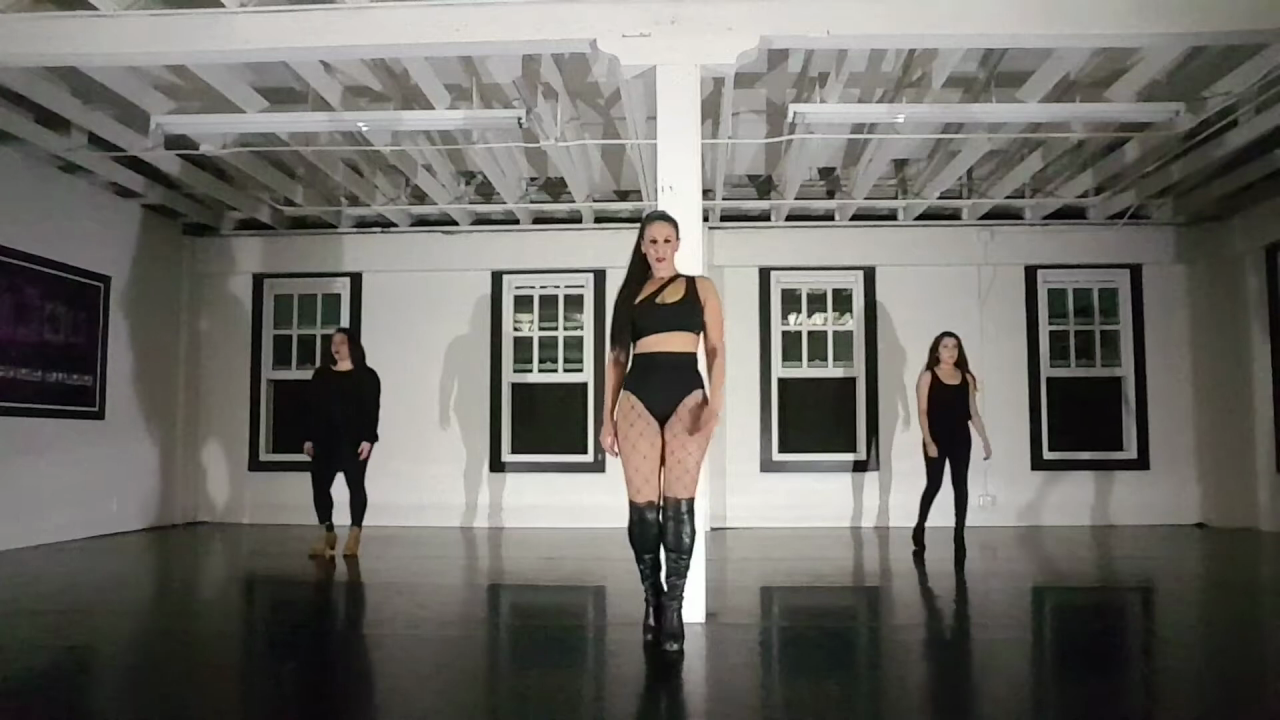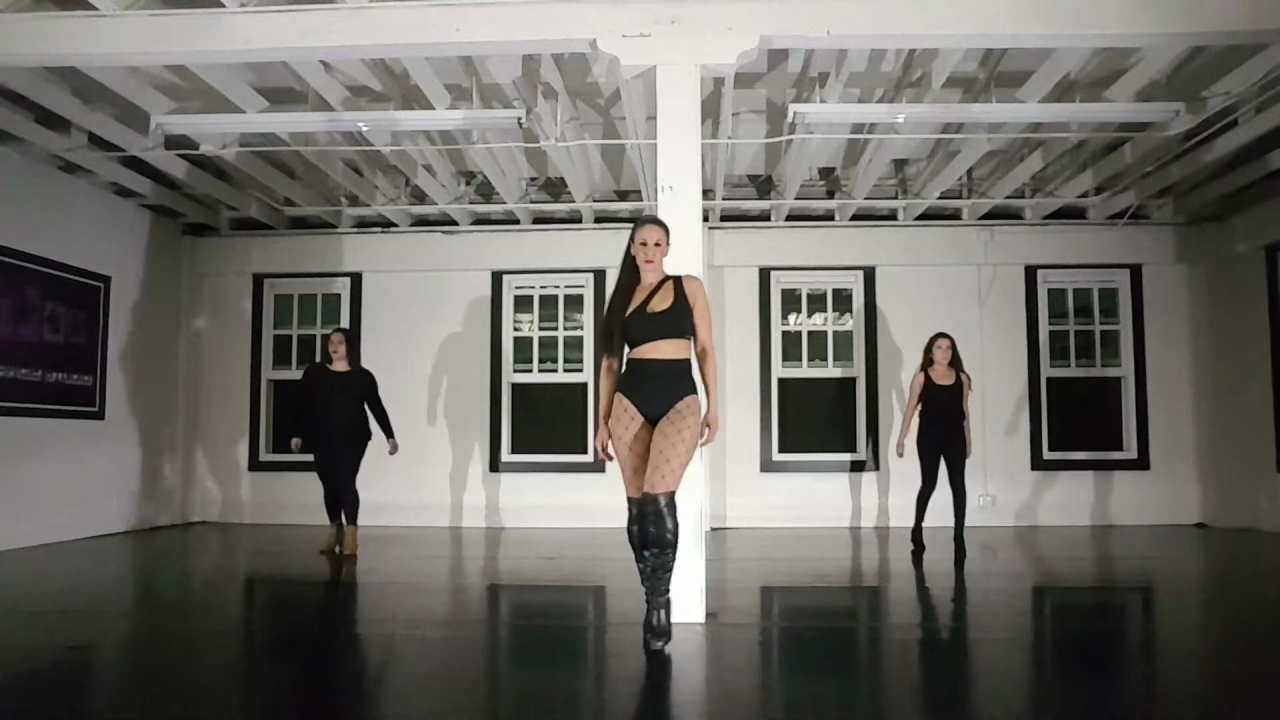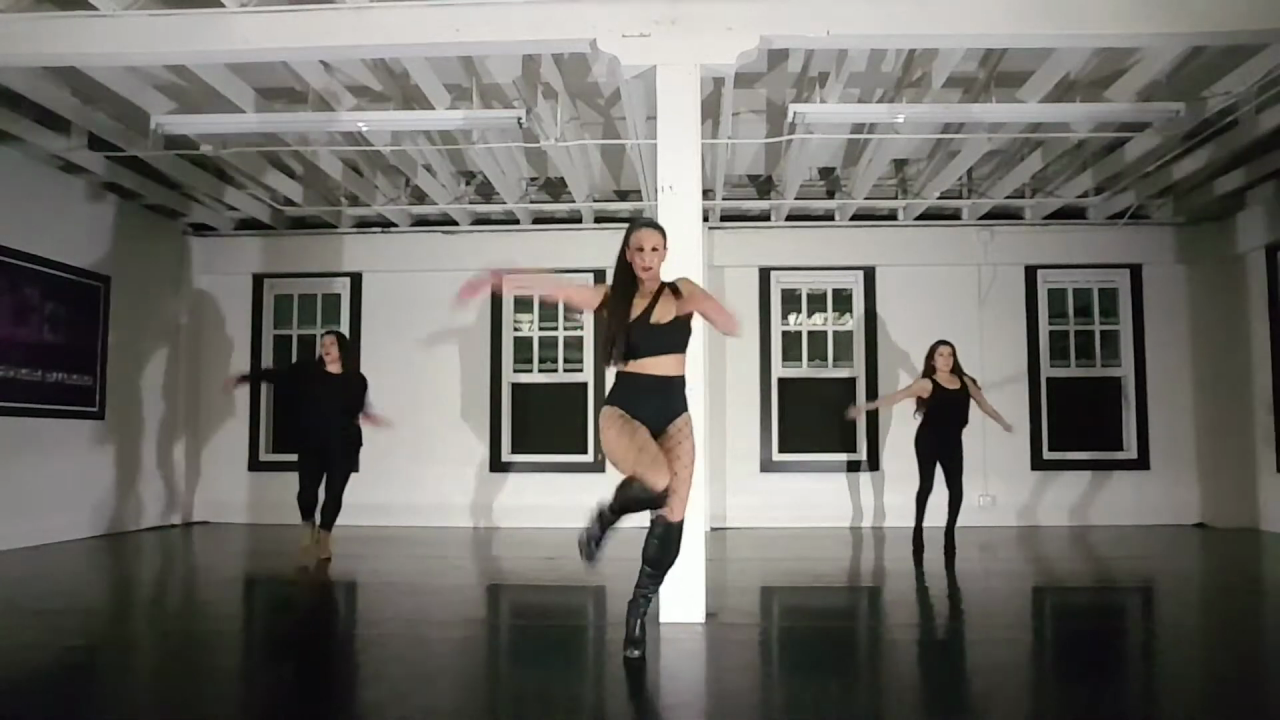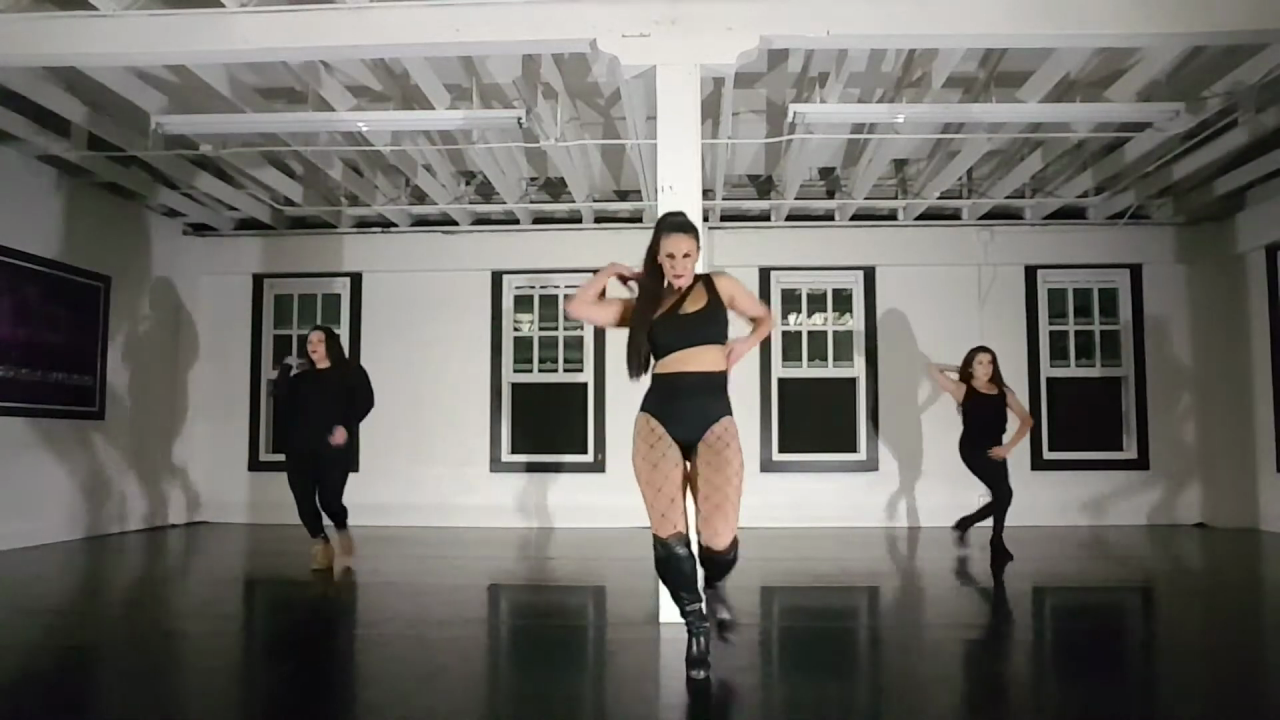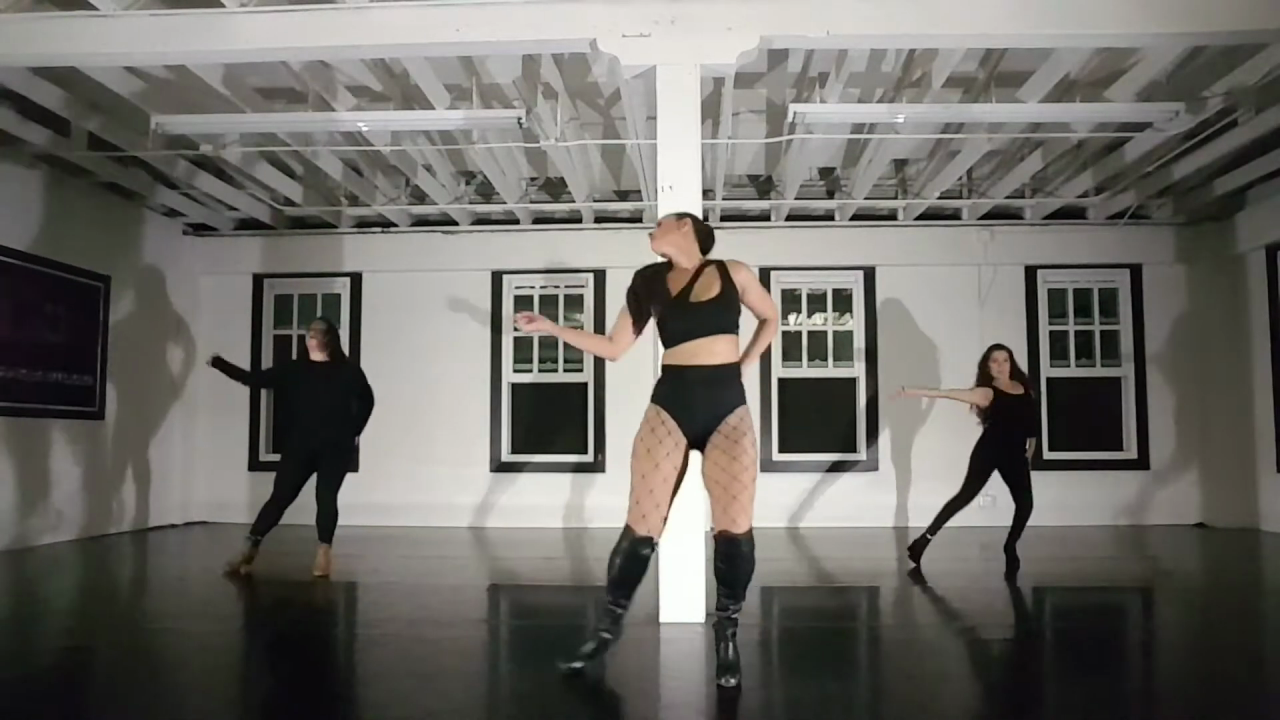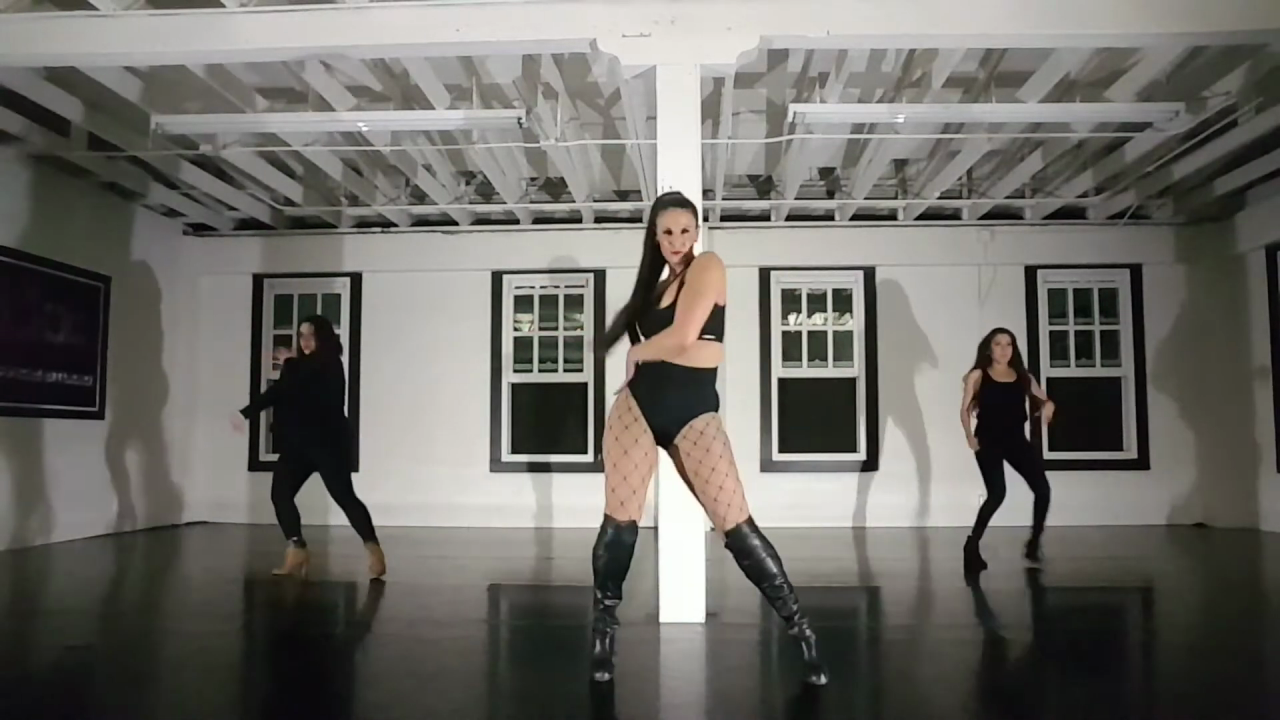
dt=0.7s
person 1, frame 1
left shoulder: (700, 287)
right shoulder: (630, 292)
left elbow: (716, 348)
right elbow: (616, 357)
left wrist: (715, 400)
right wrist: (607, 416)
left hip: (687, 394)
right hip: (638, 397)
left knee: (680, 504)
right knee: (643, 503)
left ankle: (673, 606)
right ankle: (652, 598)
person 1, frame 2
left shoulder: (689, 287)
right shoulder: (621, 296)
left elbow: (705, 348)
right elbow: (610, 362)
left wrist: (713, 405)
right wrist: (602, 423)
left hip: (679, 398)
right hip: (631, 399)
left knee: (659, 495)
right knee: (638, 504)
left ankle: (658, 601)
right ankle: (654, 598)
person 1, frame 3
left shoulder: (682, 290)
right shoulder: (610, 297)
left elbow: (726, 323)
right elbow: (556, 290)
left wrist: (704, 305)
right wrist: (501, 279)
left hip: (673, 414)
right hip: (624, 410)
left knee: (671, 520)
right knee: (657, 482)
left ankle: (638, 610)
right ankle: (606, 516)
person 1, frame 4
left shoulder: (718, 286)
right shoulder: (641, 304)
left elbow: (765, 318)
right elbow: (579, 310)
left wrist: (742, 347)
right wrist: (610, 272)
left hip: (712, 415)
right hip: (658, 418)
left knee: (720, 539)
right knee: (669, 536)
left ankle: (714, 591)
right ankle: (695, 624)
person 1, frame 5
left shoulder: (733, 273)
right shoulder: (650, 284)
left elbow: (770, 318)
right elbow: (611, 348)
left wrist: (741, 363)
right wrist: (551, 327)
left hip: (728, 408)
right hip: (670, 409)
left knee: (735, 529)
right knee: (642, 528)
left ankle: (727, 631)
right ankle: (609, 626)
person 1, frame 6
left shoulder: (708, 270)
right shoulder: (657, 284)
left elbow: (684, 336)
left wrist: (644, 348)
left hip: (696, 410)
right hip: (637, 402)
left knee: (737, 524)
right knee: (621, 519)
left ankle: (801, 628)
right ankle: (603, 630)
person 2, frame 1
left shoulder: (366, 375)
right shoulder: (321, 374)
left elbow: (372, 410)
right elbow: (314, 408)
left wrist: (368, 438)
right wrist: (310, 438)
left hip: (354, 440)
right hip: (326, 440)
left knee: (356, 485)
right knee: (320, 485)
left ankle: (354, 535)
right ankle: (328, 535)
person 2, frame 2
left shoulder: (362, 376)
right shoulder: (314, 372)
left elbow: (376, 407)
right elbow: (304, 405)
left wrist: (390, 436)
right wrist: (298, 434)
left hip: (352, 439)
right hip: (322, 439)
left knee: (346, 482)
right knee: (329, 485)
left ankle: (351, 533)
right ankle: (336, 532)
person 2, frame 3
left shoulder: (355, 379)
right shoulder: (304, 371)
left elbow: (358, 405)
right elbow: (274, 375)
left wrist: (364, 415)
right wrist: (244, 377)
left hip: (344, 445)
right hip: (312, 443)
left knee: (334, 492)
right knee: (307, 489)
left ankle: (324, 536)
right ankle: (309, 528)
person 2, frame 4
left shoulder: (350, 371)
right shoulder: (301, 374)
left elbow: (365, 402)
right elbow: (279, 398)
left wrist: (346, 426)
right wrist: (286, 369)
left hip: (334, 449)
right hip: (299, 448)
left knee: (329, 497)
right knee: (304, 499)
left ankle: (342, 531)
right ankle: (321, 544)
person 2, frame 5
left shoulder: (347, 369)
right shoulder: (293, 369)
left elbow: (366, 400)
right elbow: (253, 380)
left wrist: (355, 432)
right wrist: (218, 362)
left hip: (336, 446)
right hip: (299, 444)
left knee: (326, 498)
right knee: (280, 496)
left ankle: (324, 553)
right ankle: (250, 548)
person 2, frame 6
left shoulder: (328, 363)
right shoulder: (300, 366)
right elbow: (279, 393)
left hip: (328, 441)
right hip: (297, 442)
left knee: (344, 495)
right knee: (280, 493)
left ankle: (374, 551)
right ankle: (297, 552)
person 3, frame 1
left shoulder: (967, 378)
right shoulder: (928, 376)
left elbow: (973, 412)
right elbow: (922, 411)
left wrist: (985, 439)
right wrist: (928, 440)
left hip: (961, 437)
right hip: (937, 438)
left knee: (960, 486)
right knee: (934, 484)
left ankle: (959, 536)
right ankle: (919, 528)
person 3, frame 2
left shoulder: (961, 378)
right shoulder: (921, 377)
left elbow: (964, 411)
right elbow: (911, 409)
left wrist: (968, 439)
right wrist: (901, 439)
left hip: (955, 437)
right hip: (929, 437)
left knee: (958, 485)
right knee: (929, 484)
left ankle: (959, 536)
right ankle: (917, 529)
person 3, frame 3
left shoulder: (965, 382)
right shoulder: (927, 383)
left elbow: (982, 403)
right elbow: (896, 397)
left wrist: (1002, 422)
right wrist: (866, 407)
left hip: (952, 441)
right hip: (928, 439)
left knee: (956, 488)
right knee: (926, 485)
left ankle: (949, 533)
right ankle: (918, 530)
person 3, frame 4
left shoulder: (1003, 392)
right shoulder: (962, 389)
left elbow: (1026, 420)
right elbow: (934, 370)
left wrist: (1010, 445)
right wrist: (955, 371)
left hip: (994, 450)
right hip: (973, 449)
left knee: (1000, 496)
right knee: (1004, 493)
left ankle: (964, 524)
right ankle: (997, 542)
person 3, frame 5
left shoulder: (1025, 388)
right shoulder: (987, 392)
left elbow: (1030, 420)
right elbow: (950, 394)
left wrist: (1030, 448)
right wrist: (912, 391)
left hip: (1015, 453)
right hip: (989, 449)
left knee: (1025, 503)
right knee: (966, 494)
left ankle: (1010, 549)
right ankle: (925, 538)
person 3, frame 6
left shoulder: (1024, 377)
right shoulder: (978, 376)
left elbow: (1044, 400)
right elbow: (965, 408)
left wrist: (1047, 407)
right wrist: (969, 434)
left hip: (1016, 439)
right hip: (987, 441)
left knee: (1042, 488)
right knee: (997, 494)
left ankle: (1034, 542)
right ankle: (972, 546)
